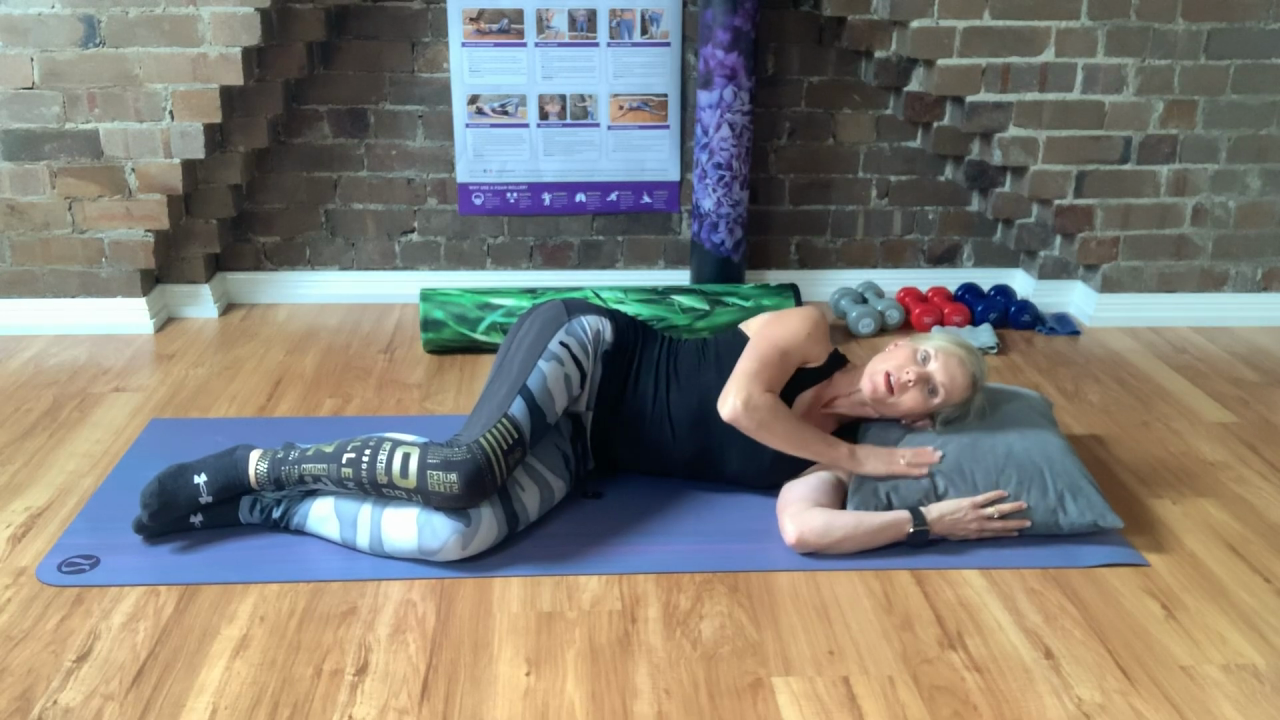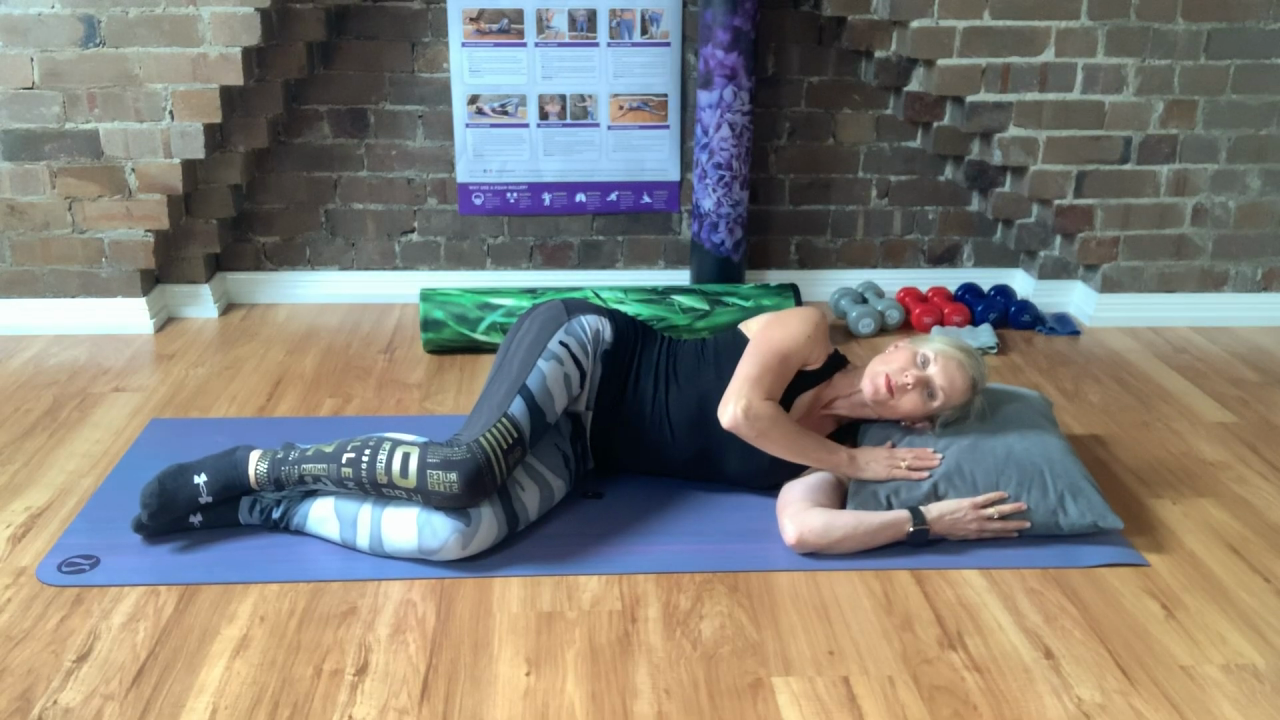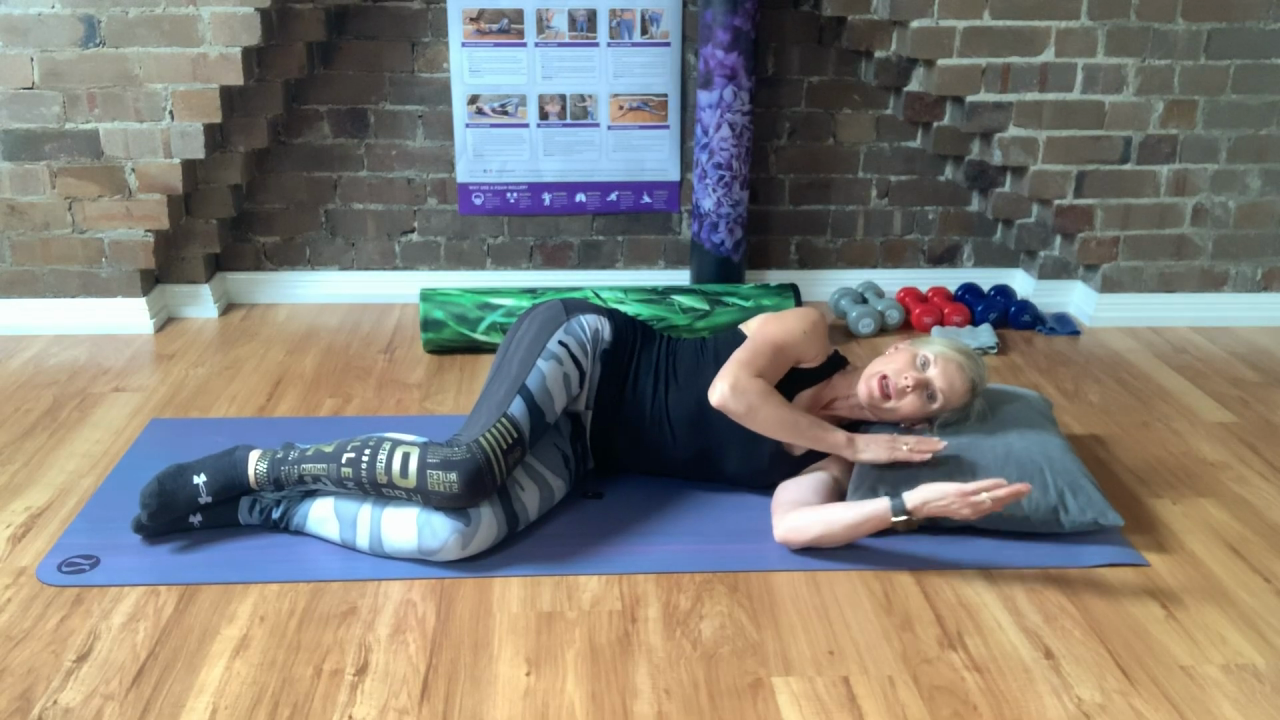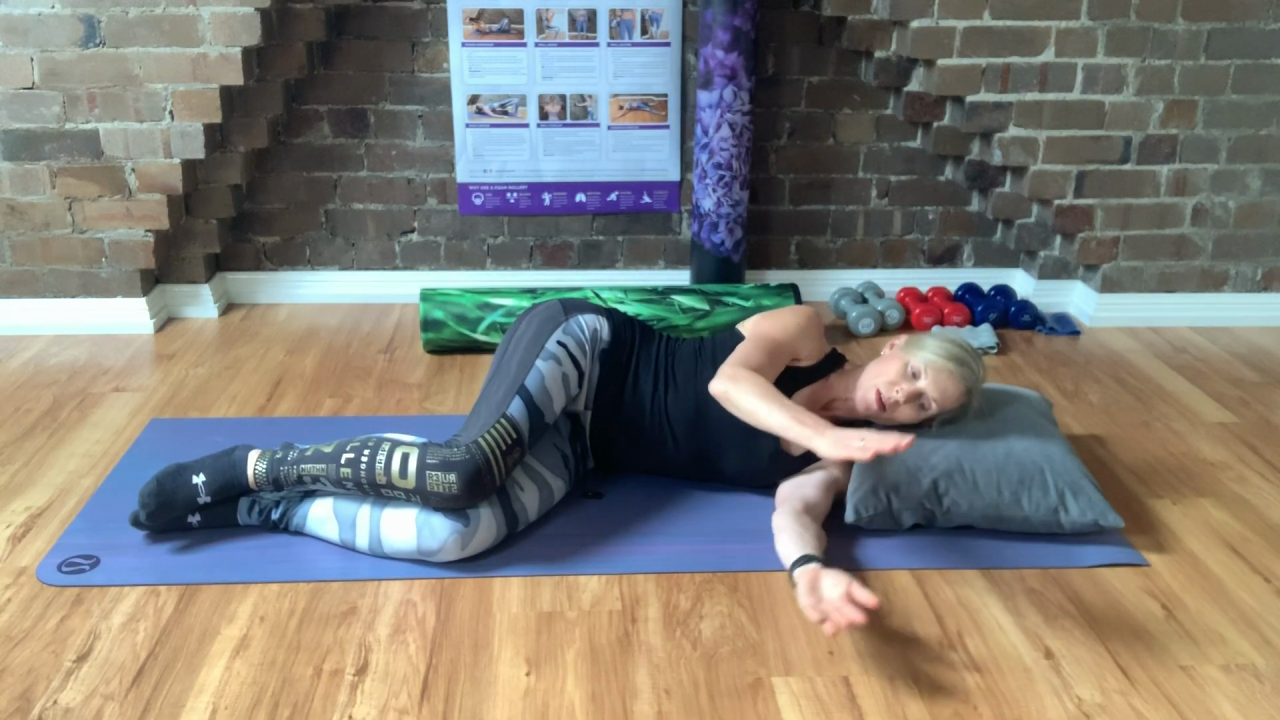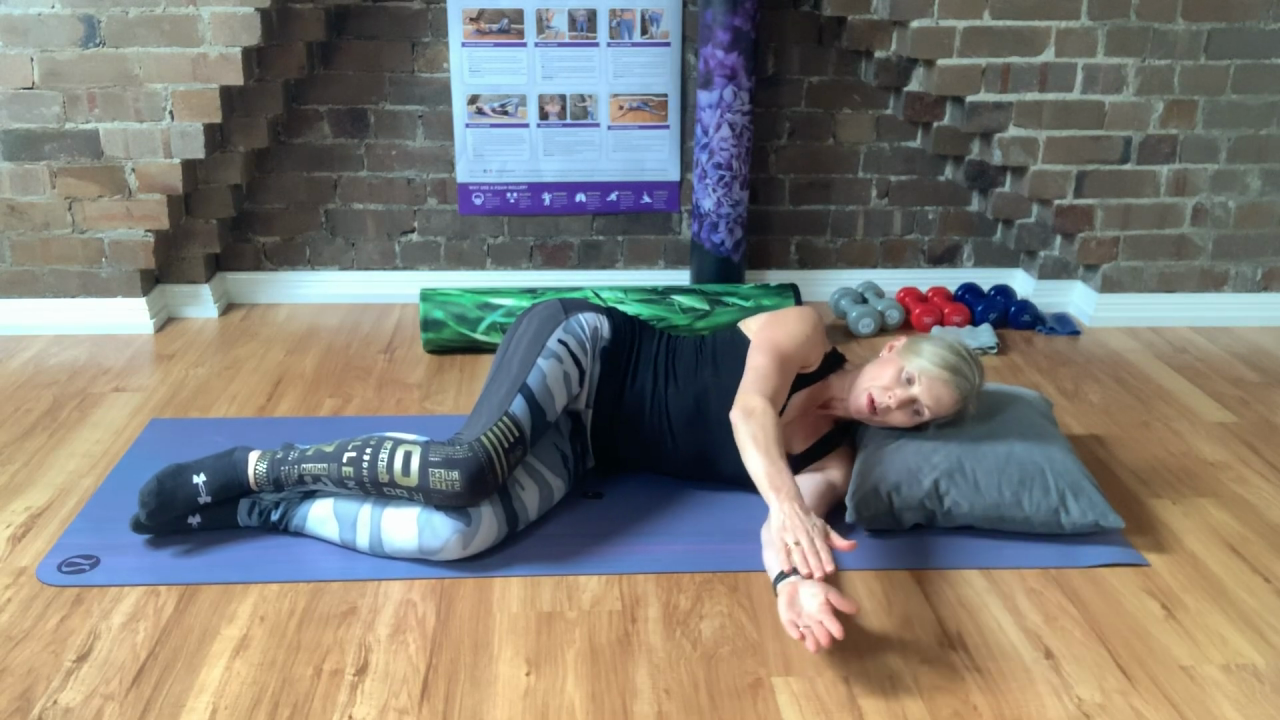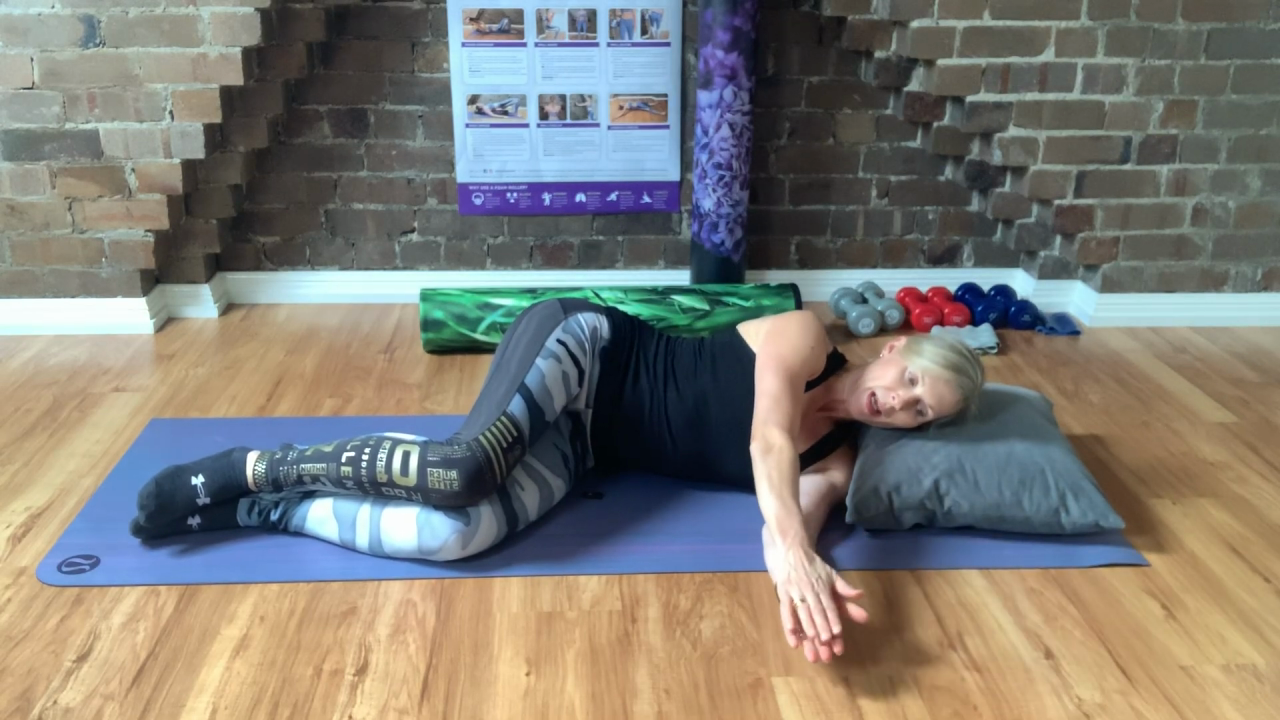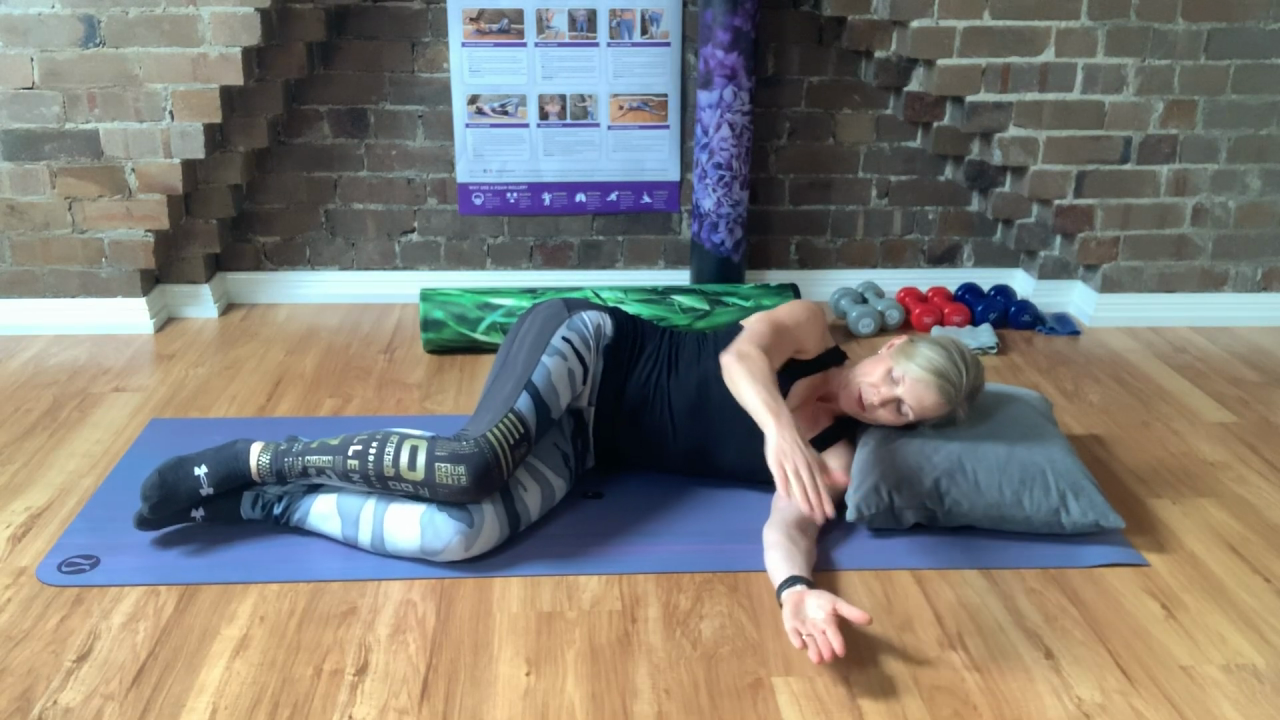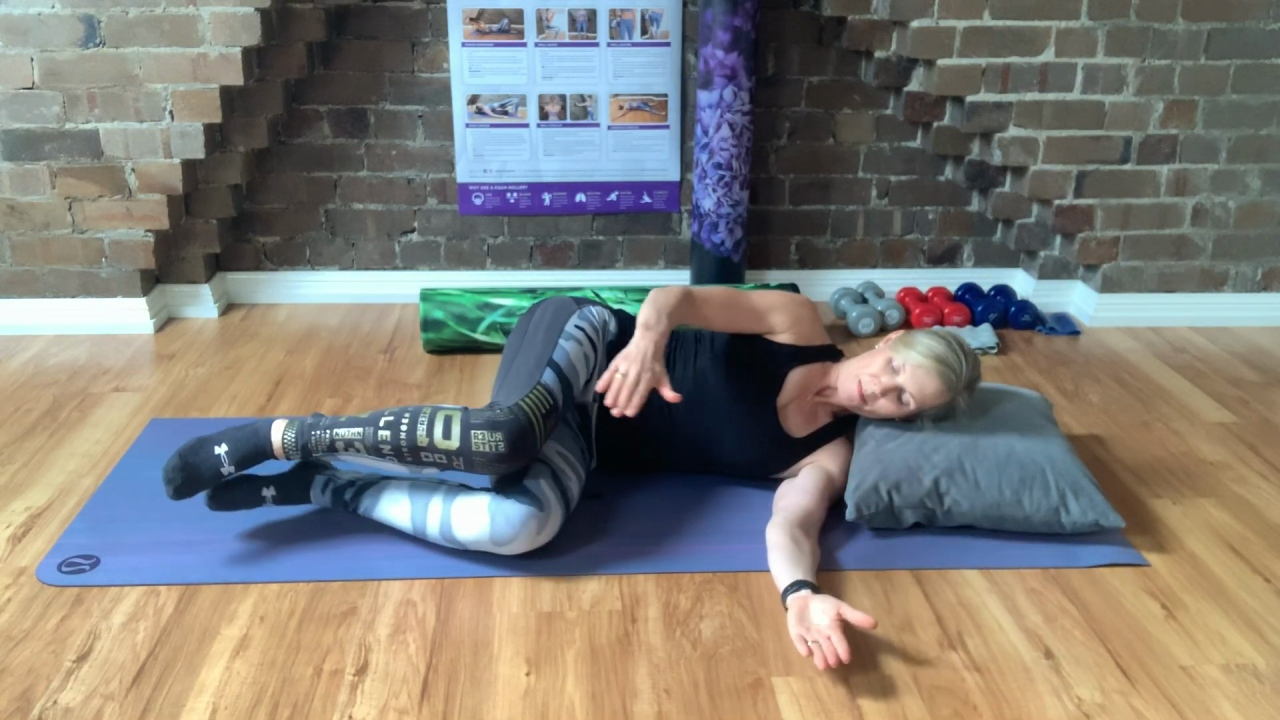
dt=0.4s
person 1, frame 1
left shoulder: (829, 456)
right shoulder: (811, 332)
left elbow: (804, 527)
right elbow: (734, 401)
left wrist: (930, 520)
right wrist: (860, 454)
left hip: (583, 449)
right hip: (582, 349)
left knee: (463, 531)
right knee: (464, 473)
left ankle: (262, 505)
right ankle: (251, 465)
person 1, frame 2
left shoulder: (830, 452)
right shoulder: (810, 334)
left elbow: (803, 531)
right elbow: (737, 411)
left wrist: (930, 520)
right wrist: (859, 465)
left hip: (584, 450)
right hip: (581, 350)
left knee: (461, 533)
right knee: (464, 473)
left ankle: (263, 507)
right ankle: (247, 466)
person 1, frame 3
left shoulder: (826, 455)
right shoulder: (811, 333)
left elbow: (793, 526)
right elbow: (726, 391)
left wrist: (914, 506)
right wrist: (855, 444)
left hip: (584, 449)
right hip: (582, 350)
left knee: (462, 532)
right knee: (463, 473)
left ankle: (264, 507)
right ankle: (250, 467)
person 1, frame 4
left shoulder: (828, 464)
right shoulder: (807, 333)
left elbow: (793, 515)
right elbow: (728, 380)
left wrist: (812, 573)
right wrist: (830, 432)
left hip: (581, 449)
right hip: (580, 348)
left knee: (458, 532)
right knee: (461, 471)
left ankle: (263, 506)
right ankle: (246, 465)
person 1, frame 5
left shoulder: (833, 462)
right shoulder: (806, 331)
left elbow: (785, 523)
right elbow: (747, 411)
left wrist: (793, 582)
right wrist: (789, 506)
left hip: (582, 446)
right hip: (580, 346)
left knee: (461, 531)
right knee: (467, 469)
left ankle: (262, 509)
right ankle: (250, 468)
person 1, frame 6
left shoulder: (835, 460)
right shoulder: (807, 336)
left elbow: (795, 517)
right elbow: (766, 438)
left wrist: (797, 589)
right wrist: (798, 555)
left hip: (582, 446)
right hip: (579, 346)
left knee: (462, 530)
right knee: (464, 469)
left ankle: (261, 510)
right ankle: (247, 468)
person 1, frame 7
left shoulder: (839, 455)
right shoulder: (811, 328)
left elbow: (784, 522)
right elbow: (741, 356)
left wrist: (798, 590)
right wrist: (779, 425)
left hip: (584, 444)
right hip: (582, 343)
left knee: (468, 529)
right knee: (472, 464)
left ankle: (263, 503)
right ankle: (251, 457)
person 1, frame 8
left shoulder: (831, 456)
right shoulder: (799, 322)
left elbow: (790, 523)
right elbow: (675, 294)
left wrist: (801, 595)
right wrist: (649, 340)
left hip: (591, 442)
right hip: (585, 341)
left knee: (526, 519)
right knee: (500, 437)
left ankle: (322, 487)
right ankle: (275, 438)
